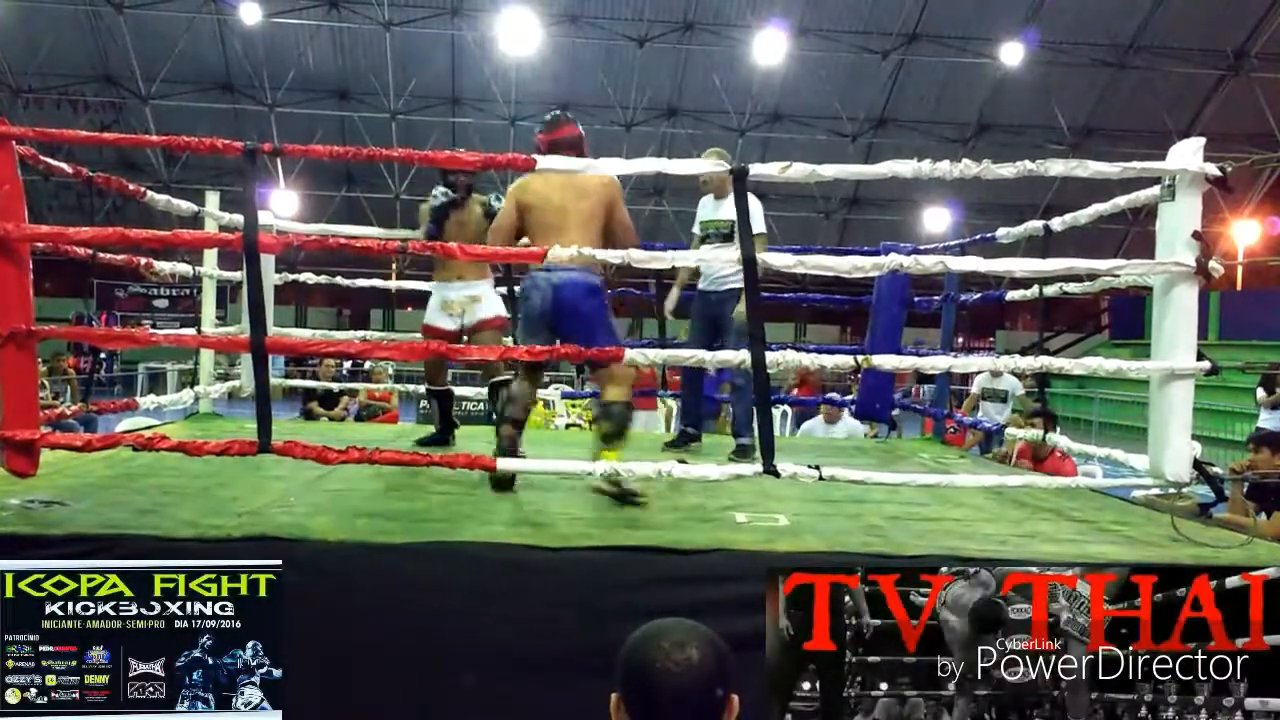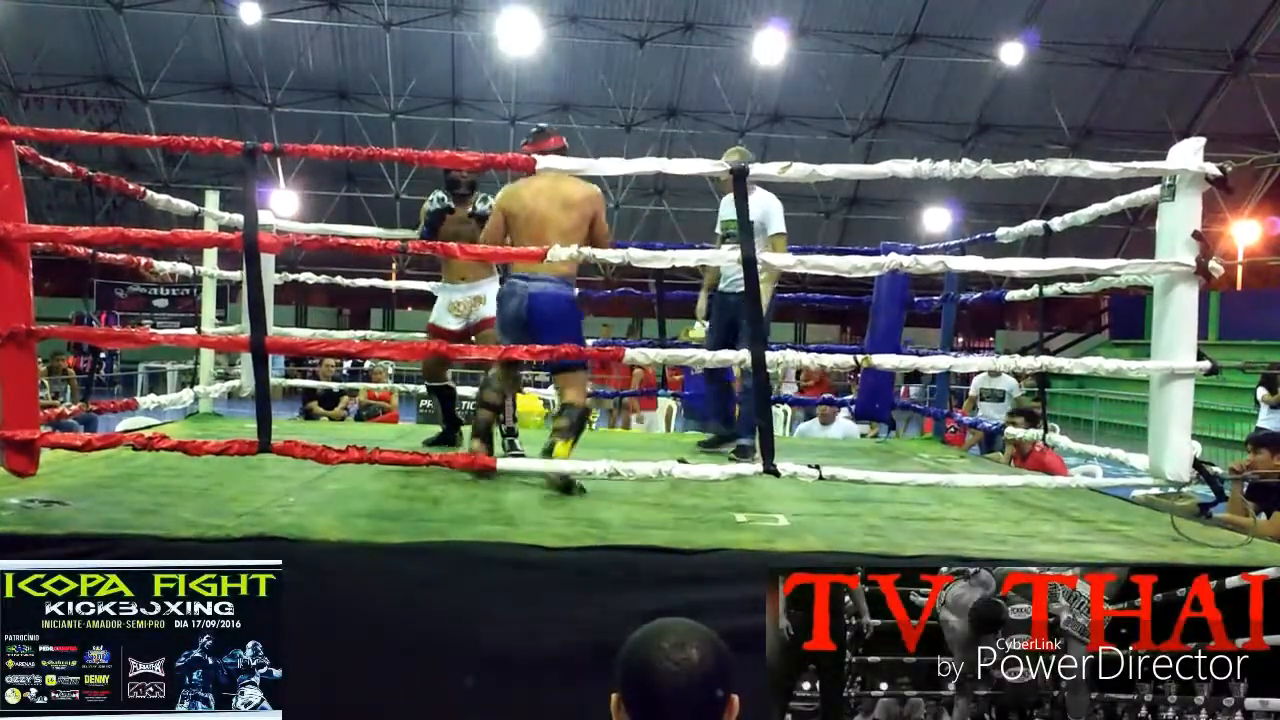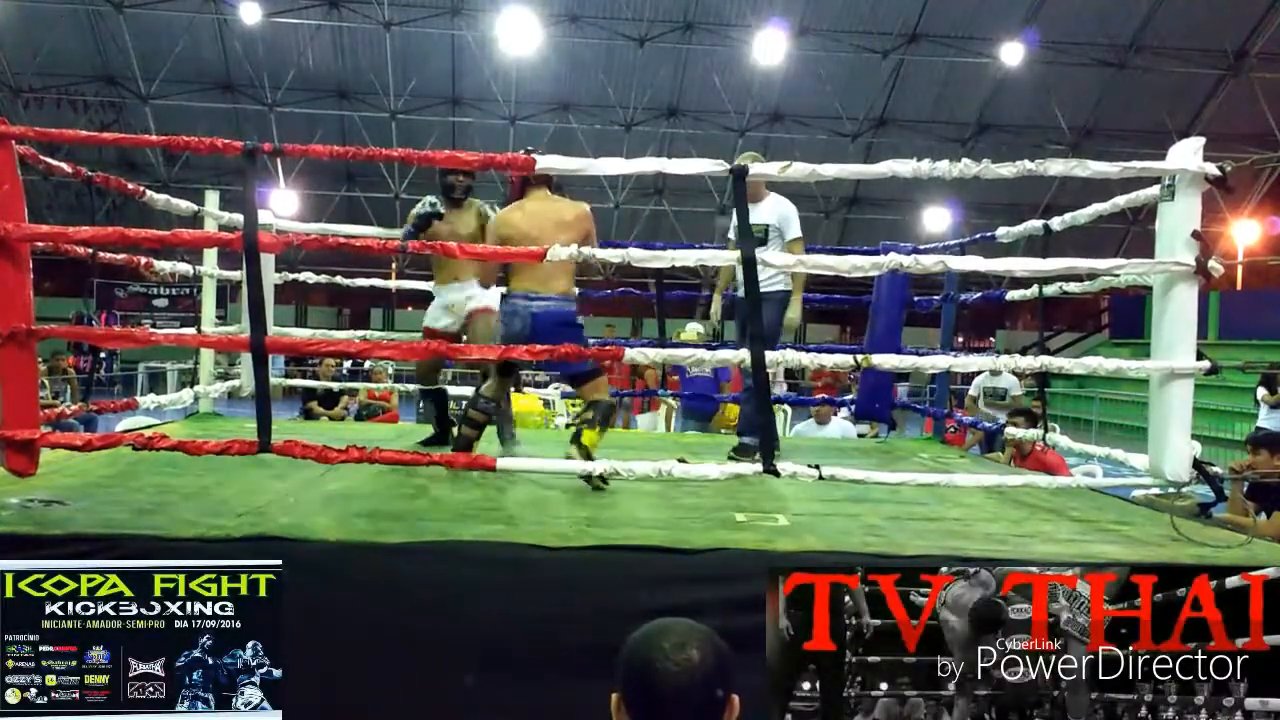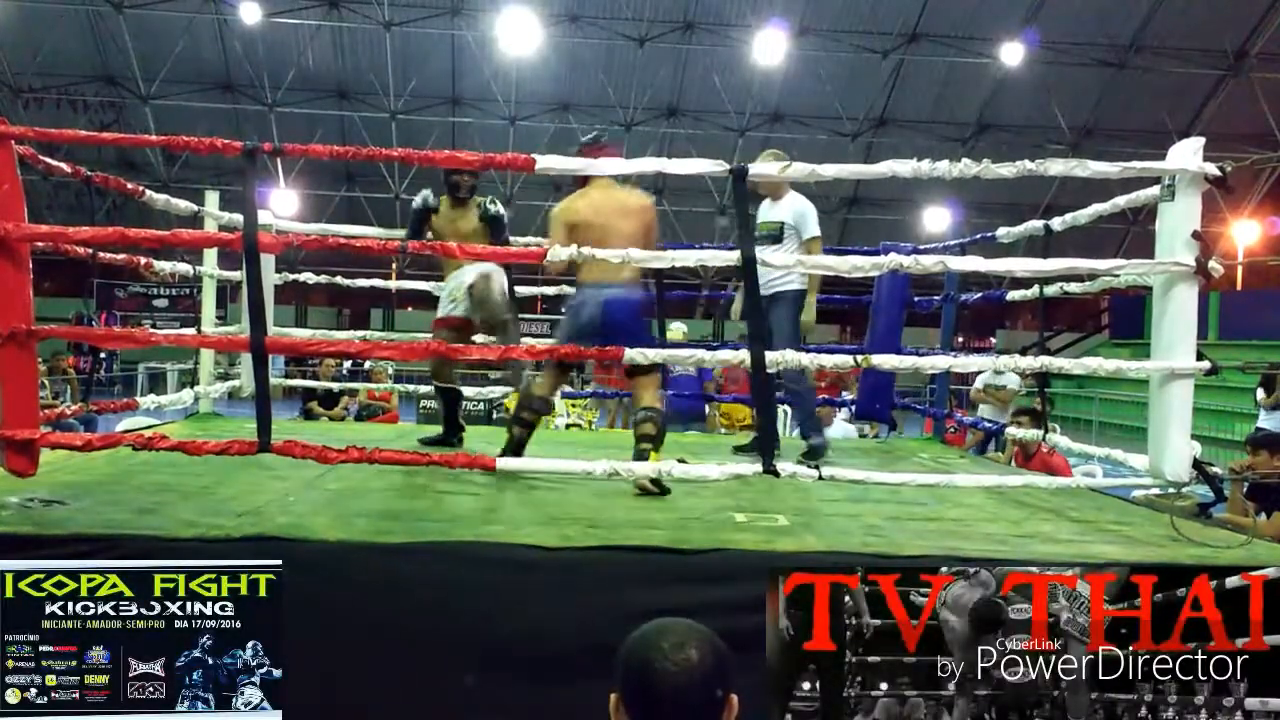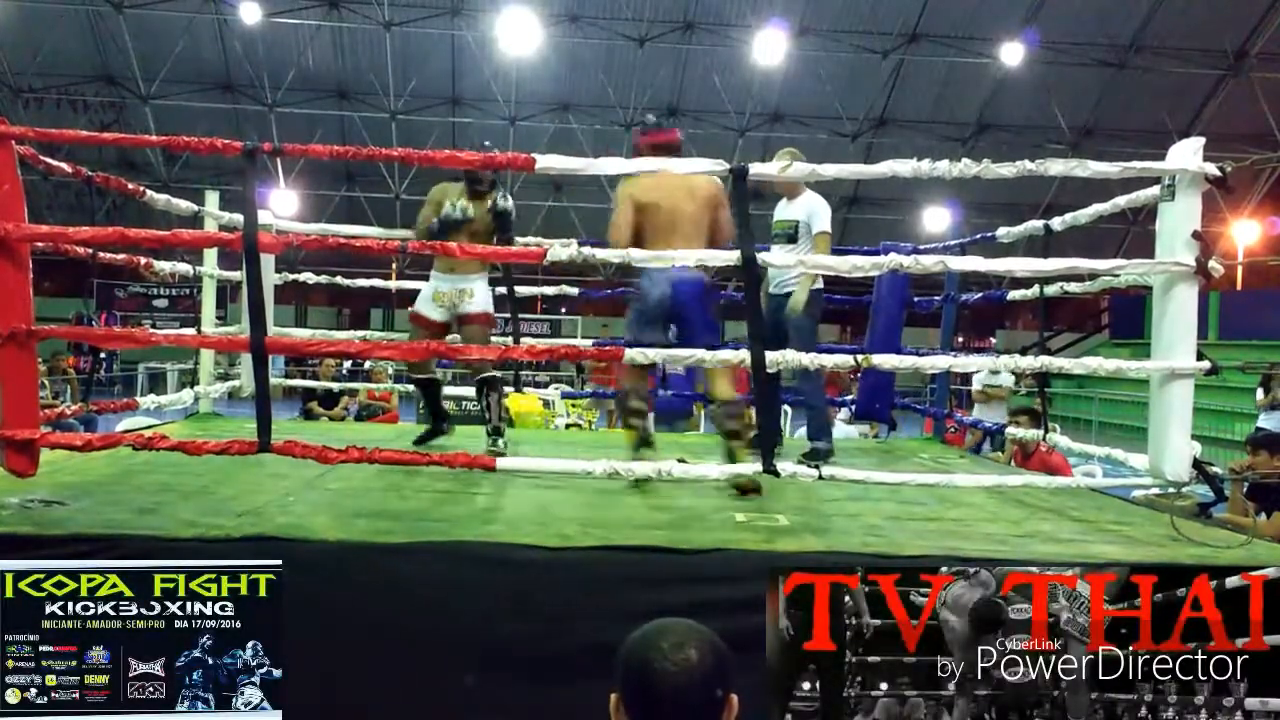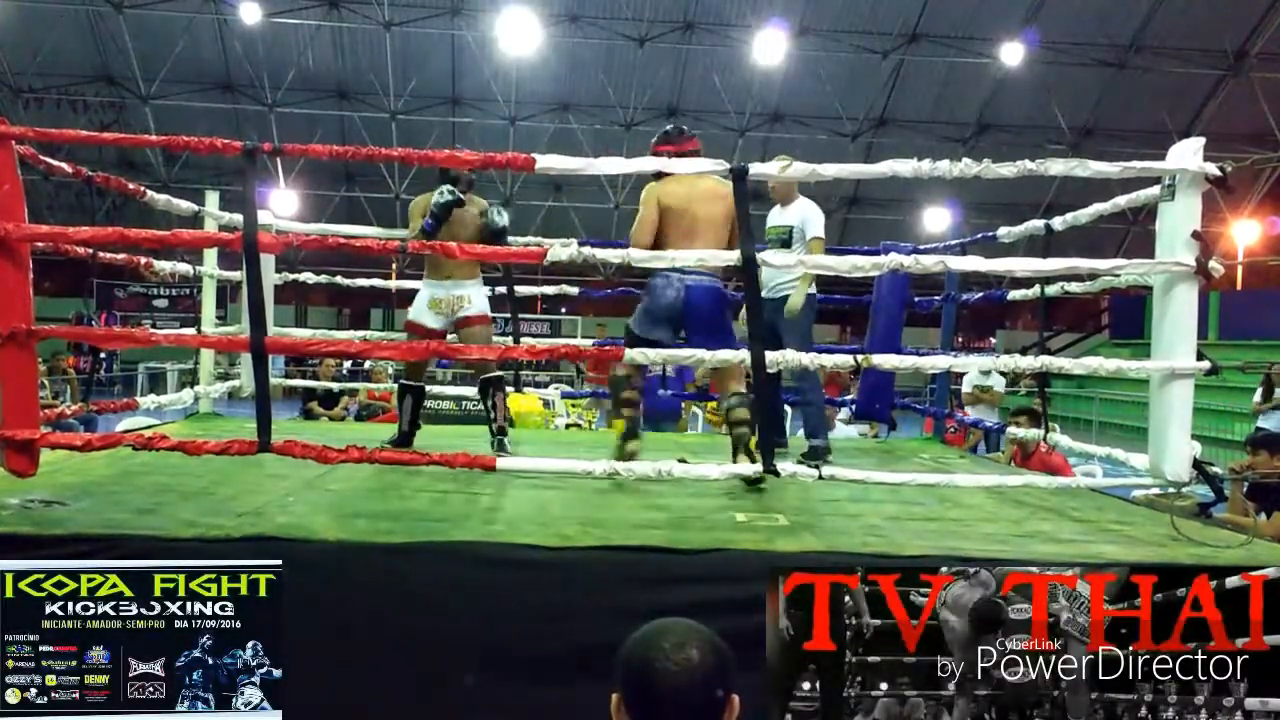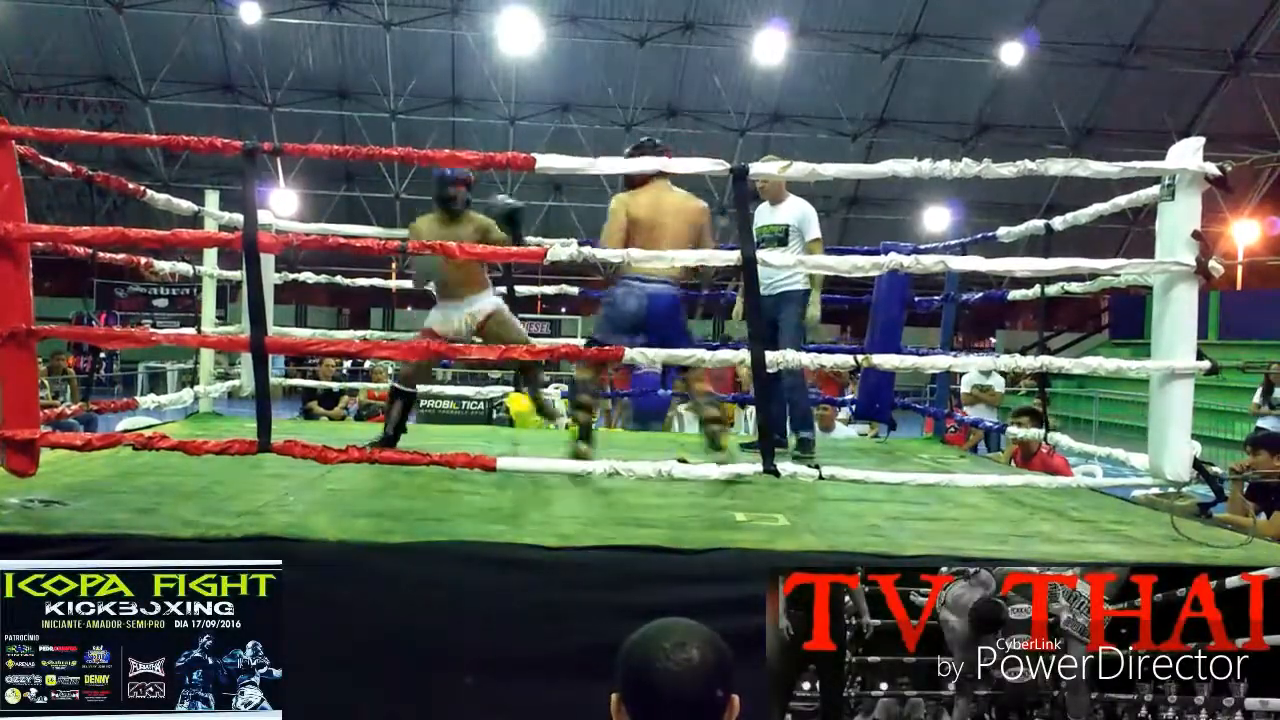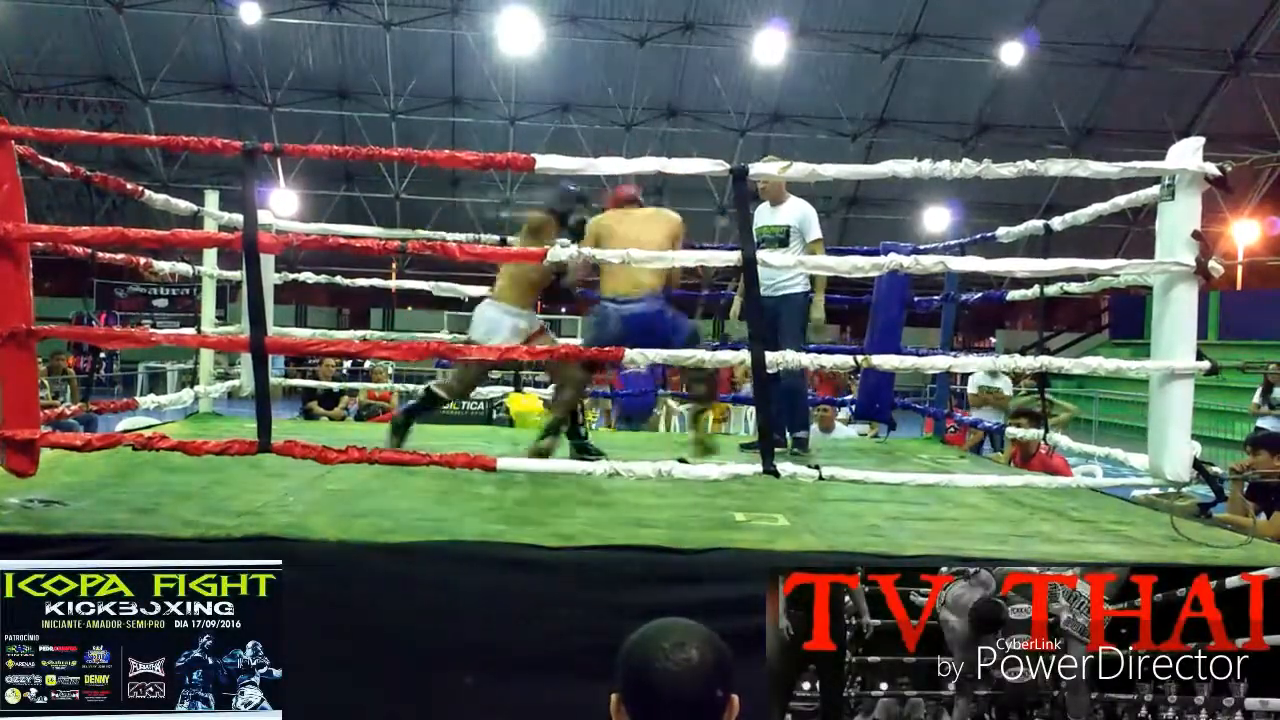
dt=0.3s
person 1, frame 1
left shoulder: (523, 186)
right shoulder: (605, 182)
left elbow: (496, 243)
right elbow: (626, 242)
left hip: (539, 286)
right hip: (583, 287)
left knee: (527, 376)
right knee: (618, 379)
left ankle: (505, 463)
person 1, frame 2
left shoulder: (510, 196)
right shoulder: (589, 194)
left elbow: (486, 248)
right elbow: (600, 246)
left hip: (516, 292)
right hip: (558, 297)
left knee: (506, 368)
right knee: (573, 389)
left ankle: (479, 444)
right ankle: (556, 463)
person 1, frame 3
left shoulder: (503, 219)
right shoulder: (580, 213)
left hip: (517, 310)
right hip: (558, 314)
left knee: (499, 380)
right knee: (598, 393)
left ankle: (461, 451)
right ankle: (581, 446)
person 1, frame 4
left shoulder: (567, 209)
right shoulder: (644, 203)
left elbow: (554, 267)
right elbow: (651, 252)
left hip: (588, 301)
right hip: (630, 301)
left knee: (549, 377)
right knee: (648, 390)
left ankle: (512, 451)
person 1, frame 5
left shoulder: (632, 187)
right shoulder: (710, 185)
left elbow: (618, 242)
right elbow: (725, 242)
left hip: (653, 284)
right hip: (694, 283)
left knee: (634, 373)
right knee: (719, 376)
left ankle: (642, 453)
right ankle: (738, 464)
person 1, frame 6
left shoulder: (657, 191)
right shoulder: (728, 190)
left elbow: (639, 245)
right elbow: (734, 246)
left hip: (667, 287)
right hip: (710, 289)
left knee: (627, 362)
right knee: (730, 380)
left ankle: (629, 438)
right ankle: (744, 456)
person 1, frame 7
left shoulder: (625, 202)
right shoulder: (698, 207)
left elbow: (608, 253)
left hip: (627, 294)
right hip: (667, 298)
left knee: (589, 366)
right knee: (696, 378)
left ankle: (582, 439)
right ankle: (720, 450)
person 1, frame 8
left shoulder: (599, 223)
right shoulder: (672, 220)
left elbow: (576, 274)
right elbow: (676, 279)
left hip: (610, 314)
right hip: (650, 313)
left knee: (580, 374)
left ankle: (548, 439)
right ankle: (702, 434)
person 2, frame 1
left shoulder: (747, 203)
right shoulder: (703, 204)
left elbow: (759, 254)
left wrist: (747, 298)
right wrist: (676, 289)
left hip: (734, 294)
right hip: (704, 293)
left knee: (737, 368)
right knee: (692, 363)
left ankle: (744, 440)
right ankle: (690, 430)
person 2, frame 2
left shoulder: (767, 203)
right shoulder: (725, 202)
left elbow: (780, 253)
left wrist: (765, 293)
right wrist: (704, 293)
right hip: (725, 295)
left knee: (750, 371)
right knee: (713, 364)
left ankle: (745, 439)
right ankle: (723, 431)
person 2, frame 3
left shoulder: (782, 208)
left elbow: (798, 257)
left wrist: (796, 303)
right wrist: (717, 296)
left hip: (773, 296)
right hip: (745, 297)
left knee: (755, 370)
right knee: (752, 370)
left ankle: (749, 438)
right ankle: (765, 436)
person 2, frame 4
left shoulder: (800, 205)
right shoulder: (763, 207)
left elbow: (815, 256)
left wrist: (810, 302)
right wrist: (740, 295)
left hip: (789, 296)
right hip: (763, 297)
left knee: (789, 368)
left ankle: (815, 438)
person 2, frame 5
left shoulder: (814, 205)
right shoulder: (781, 207)
left elbow: (822, 251)
left wrist: (803, 289)
right wrist: (762, 295)
left hip: (803, 297)
right hip: (776, 296)
left knee: (805, 369)
left ankle: (821, 442)
person 2, frame 6
left shoulder: (808, 210)
right shoulder: (773, 213)
left elbow: (817, 255)
left wrist: (801, 291)
left hip: (796, 301)
right hip: (768, 301)
left knee: (802, 370)
right knee: (765, 369)
left ankle: (818, 443)
right ankle: (775, 434)
person 2, frame 7
left shoulder: (802, 209)
right shoulder: (760, 212)
left elbow: (817, 256)
left wrist: (815, 300)
right wrist: (741, 298)
left hip: (792, 295)
right hip: (763, 298)
left knee: (791, 365)
left ankle: (804, 435)
right ankle: (775, 434)
person 2, frame 8
left shoulder: (802, 209)
right shoulder: (760, 212)
left elbow: (818, 257)
left wrist: (819, 300)
right wrist: (738, 297)
left hip: (794, 296)
right hip: (763, 298)
left knee: (792, 368)
left ankle: (800, 433)
right ankle: (775, 433)
person 3, frame 1
left shoulder: (485, 206)
right shoulder: (432, 206)
right wrist: (437, 218)
left hip: (481, 293)
right hip: (445, 295)
left knee: (493, 365)
right knee: (433, 369)
right ankle: (444, 430)
person 3, frame 2
left shoulder: (486, 205)
right shoulder: (432, 206)
left wrist: (489, 221)
right wrist: (432, 221)
left hip: (485, 292)
right hip: (449, 296)
right knee: (432, 367)
left ankle: (510, 439)
right ankle: (451, 428)
person 3, frame 3
left shoulder: (479, 210)
right shoulder: (426, 210)
right wrist: (419, 223)
left hip: (478, 291)
right hip: (444, 299)
right knee: (426, 371)
left ankle: (505, 428)
right ankle: (443, 431)
person 3, frame 4
left shoulder: (487, 207)
right shoulder: (434, 208)
left elbow: (502, 249)
right elbow: (411, 245)
left wrist: (498, 226)
right wrist: (417, 218)
left hip: (482, 273)
right hip: (453, 287)
left knee: (483, 292)
right knee: (440, 365)
right ankle: (452, 431)
person 3, frame 5
left shoulder: (497, 202)
right shoulder: (441, 192)
left elbow: (506, 249)
right elbow: (419, 235)
left wrist: (505, 221)
right wrist: (443, 222)
left hip: (473, 286)
right hip: (439, 284)
left knee: (479, 361)
right knee: (417, 358)
left ankle: (496, 435)
right ankle: (438, 419)
person 3, frame 6
left shoulder: (481, 208)
right shoulder: (423, 203)
left wrist: (499, 235)
right wrist: (436, 216)
left hip: (470, 292)
right hip: (432, 292)
left knee: (485, 363)
right knee: (413, 366)
left ankle: (499, 438)
right ankle: (405, 434)
person 3, frame 7
left shoulder: (479, 223)
right shoulder: (421, 227)
right elbow: (418, 269)
left wrist: (514, 223)
right wrist: (422, 273)
left hip: (483, 303)
right hip: (445, 309)
left knee: (521, 346)
right knee: (409, 373)
left ankle: (535, 392)
right ankle: (390, 435)
person 3, frame 8
left shoulder: (558, 237)
right shoulder: (543, 222)
left hip: (525, 317)
right hip: (503, 314)
left knee: (567, 372)
right knee: (462, 383)
left ankle: (579, 442)
right ankle: (405, 419)
